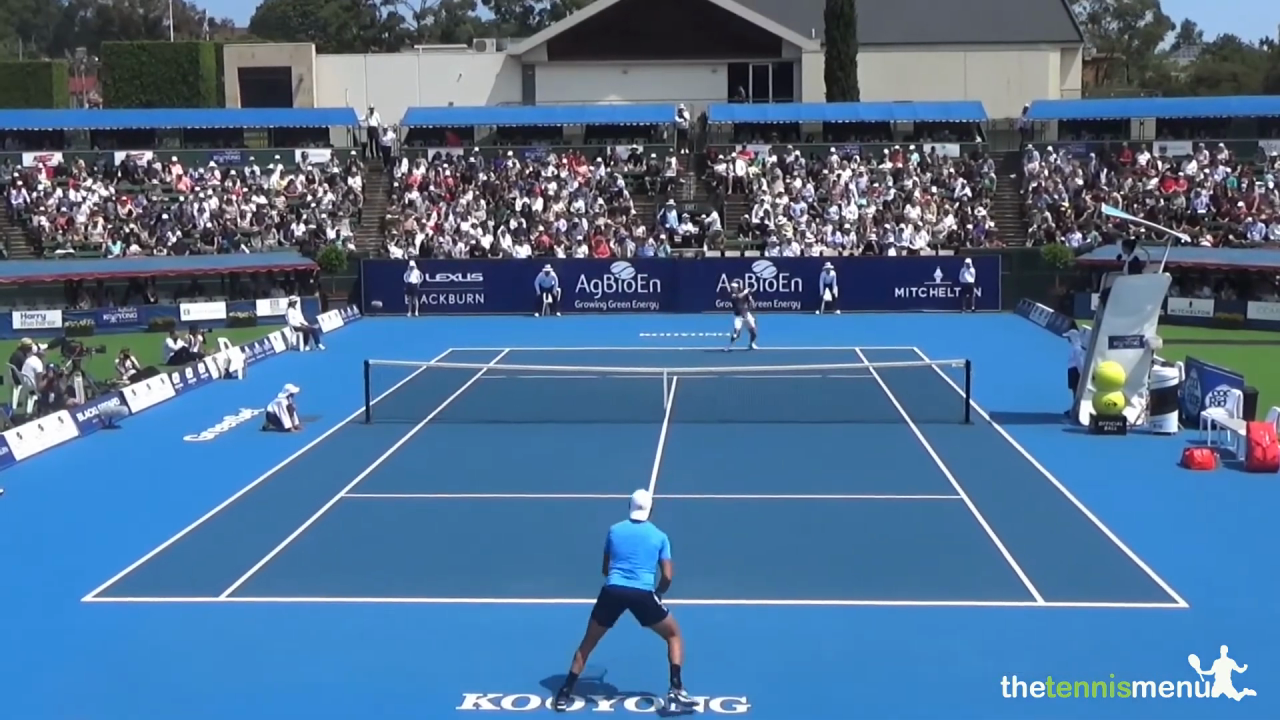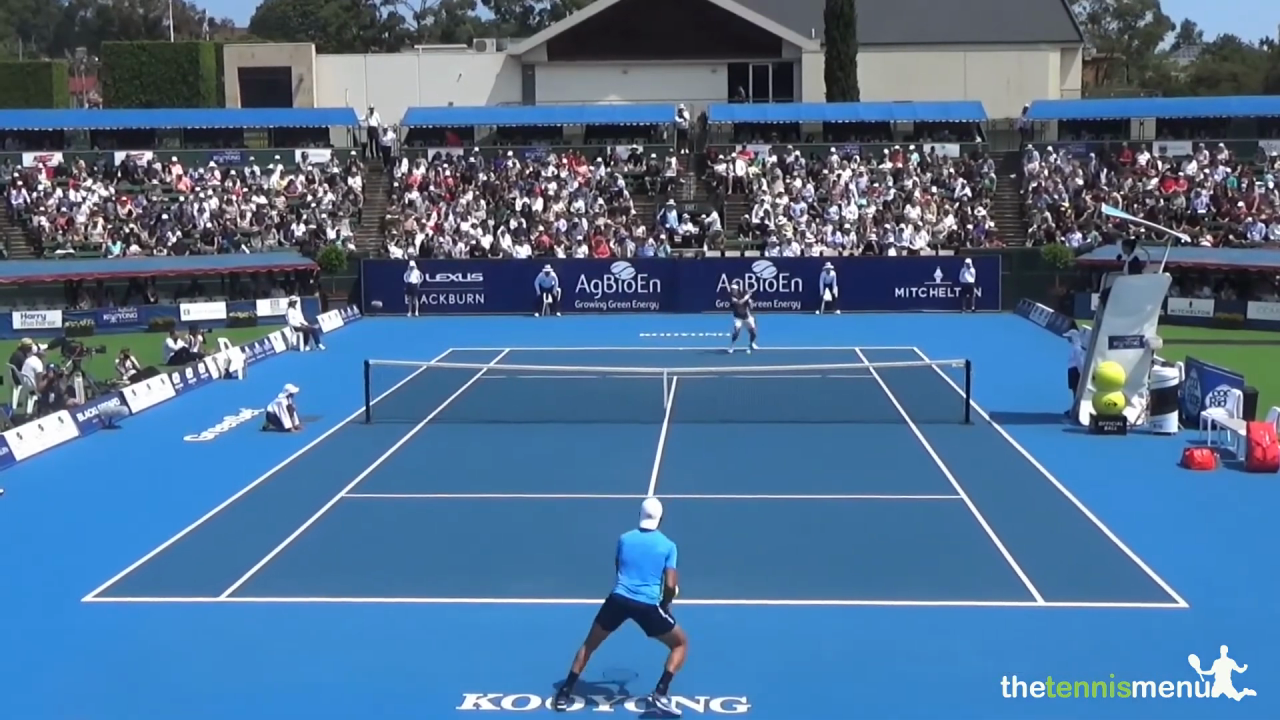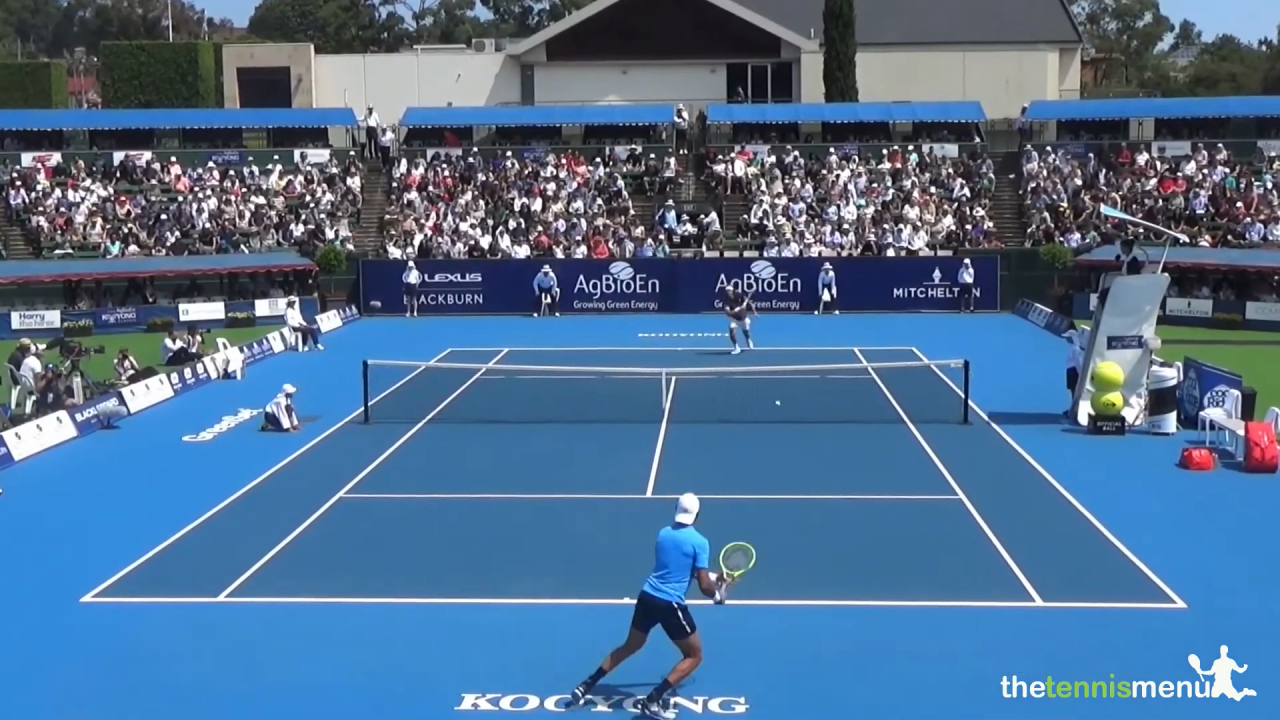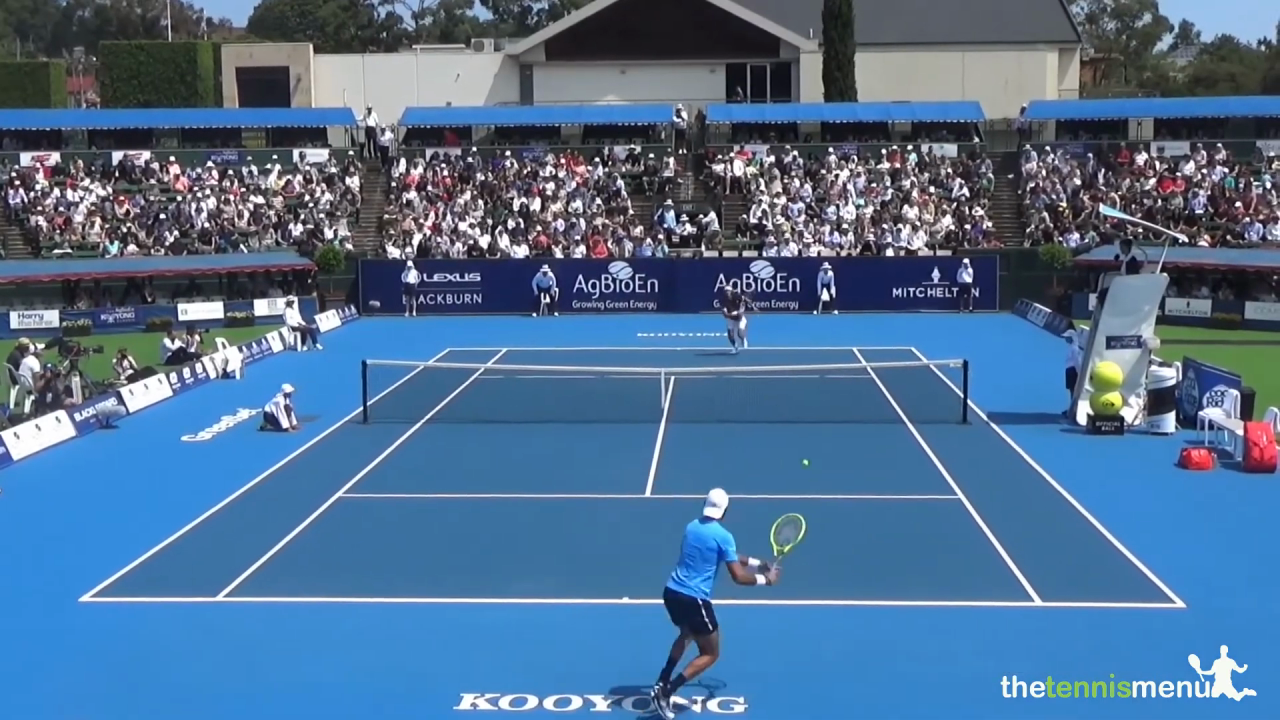
dt=0.1s
person 1, frame 1
left shoulder: (615, 530)
right shoulder: (660, 536)
right elbow: (667, 577)
right wrist: (658, 594)
left hip: (612, 591)
right hip: (643, 594)
left knee: (587, 644)
right knee: (674, 636)
left ankle: (564, 694)
right ankle: (677, 689)
person 1, frame 2
left shoulder: (625, 539)
right shoulder: (668, 546)
right elbow: (670, 586)
right wrist: (664, 604)
left hip: (619, 599)
right hip: (647, 605)
left knee: (589, 644)
right knee: (680, 644)
left ankle: (564, 694)
right ankle: (660, 693)
person 1, frame 3
left shoulder: (664, 533)
right shoulder: (699, 541)
right elbow: (705, 587)
left wrist: (713, 577)
right wrist: (718, 594)
left hip: (648, 598)
right hip: (671, 605)
left knee: (629, 647)
right knee: (694, 656)
left ankle: (585, 687)
right ankle: (654, 701)
person 1, frame 4
left shoulder: (691, 527)
right shoulder: (722, 535)
right elbow: (738, 577)
left wrist: (757, 563)
right wrist: (763, 578)
left hip: (671, 592)
right hip: (693, 599)
left knee: (686, 635)
right knee: (710, 653)
left ankle: (662, 684)
right ankle: (665, 694)
